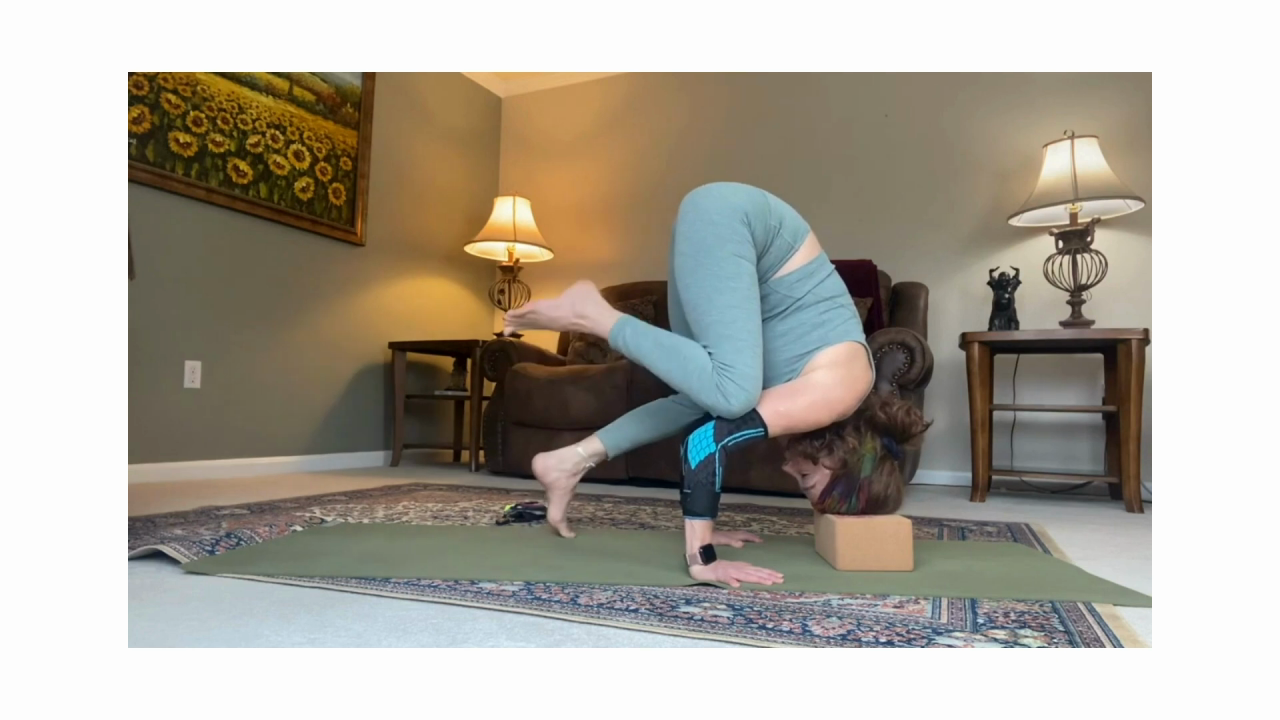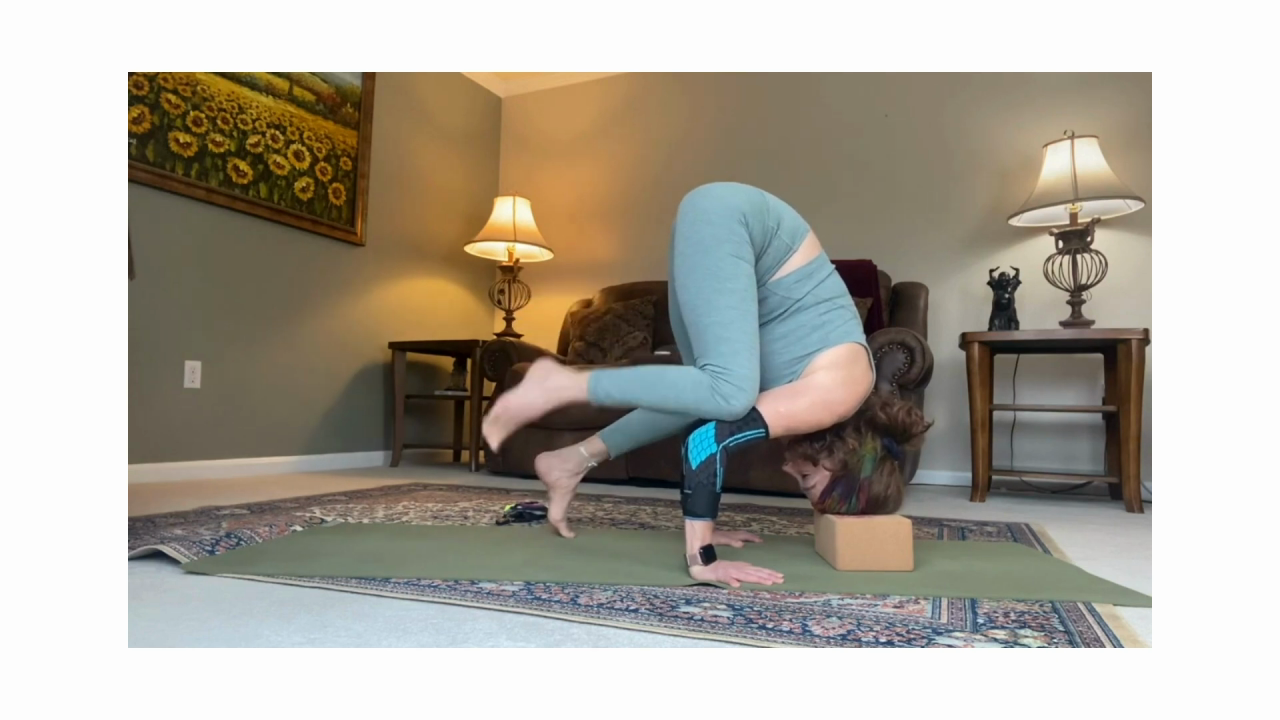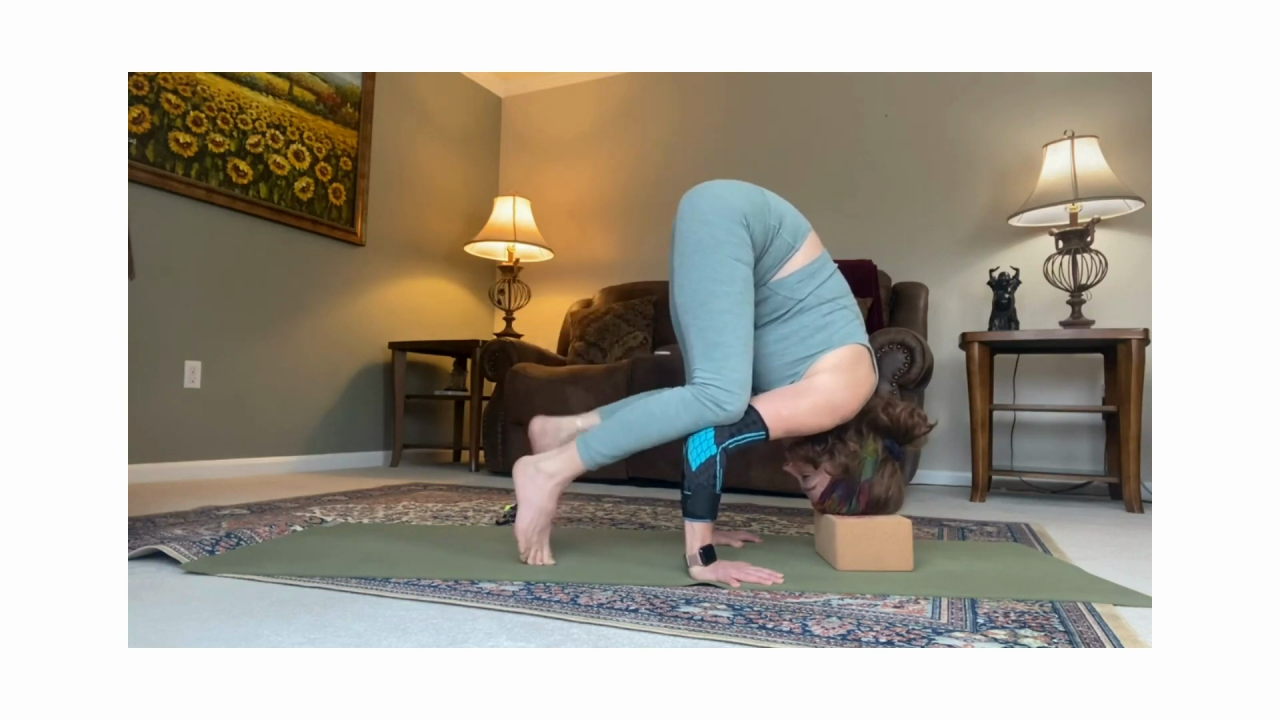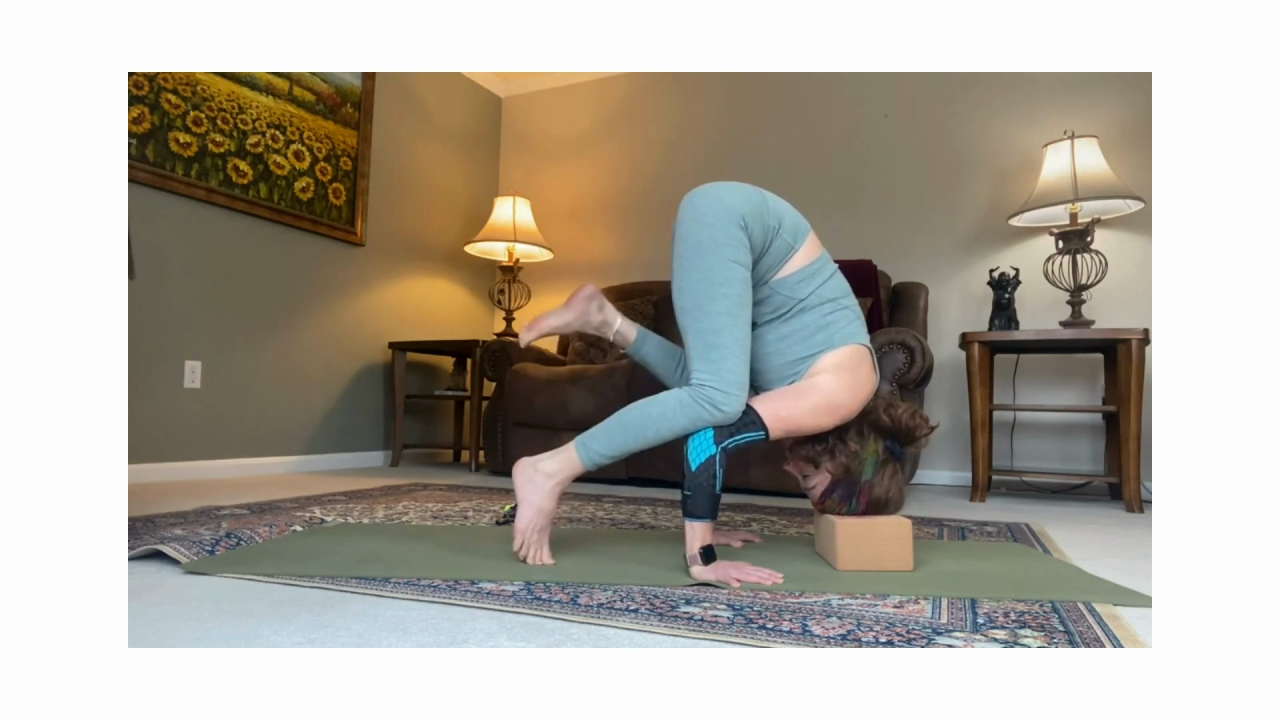
dt=0.7s
person 1, frame 1
left shoulder: (837, 386)
right shoulder: (836, 393)
right elbow: (710, 442)
left wrist: (702, 529)
right wrist: (702, 560)
left hip: (730, 226)
right hip: (726, 218)
left knee: (708, 396)
right knee: (729, 394)
left ankle: (572, 462)
right ankle: (593, 315)
person 1, frame 2
left shoulder: (842, 382)
right shoulder: (837, 394)
right elbow: (712, 441)
left wrist: (703, 528)
right wrist: (701, 559)
left hip: (733, 225)
right hip: (725, 218)
left knee: (707, 397)
right knee: (728, 396)
left ankle: (575, 460)
right ankle: (562, 385)
person 1, frame 3
left shoulder: (843, 383)
right shoulder: (838, 397)
right elbow: (713, 442)
left wrist: (703, 526)
right wrist: (701, 559)
left hip: (738, 224)
right hip: (726, 216)
left knee: (711, 398)
right knee: (720, 401)
left ankle: (569, 430)
right ankle: (551, 471)
person 1, frame 4
left shoulder: (845, 383)
right shoulder: (839, 397)
right elbow: (715, 438)
left wrist: (704, 528)
right wrist: (701, 560)
left hip: (737, 223)
left knee: (711, 399)
right knee: (717, 401)
left ankle: (606, 320)
right ankle: (550, 471)
